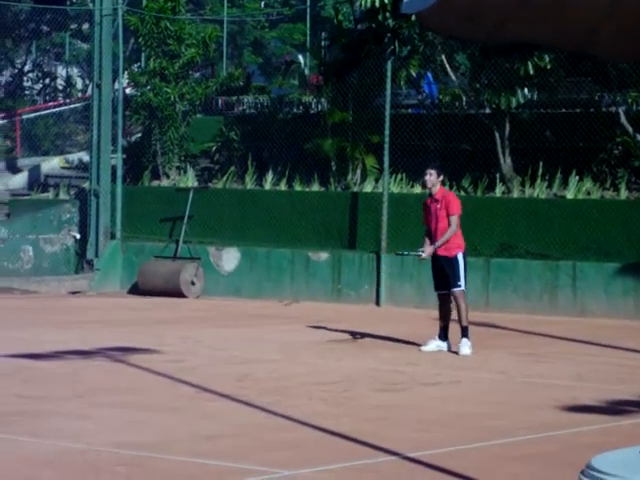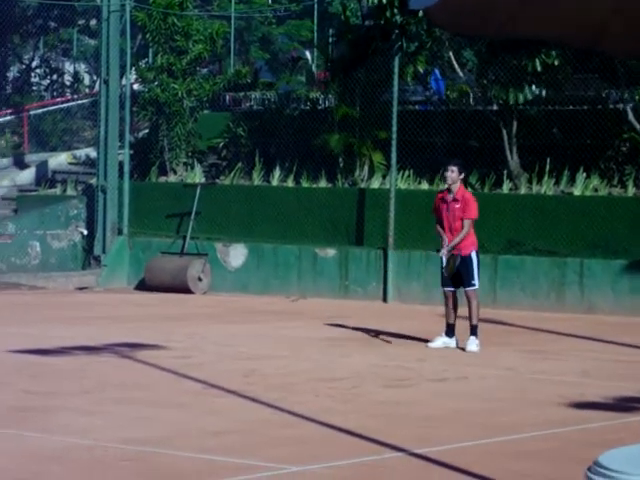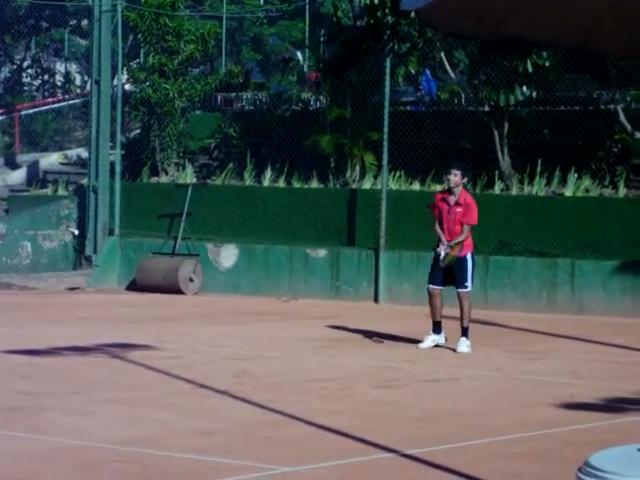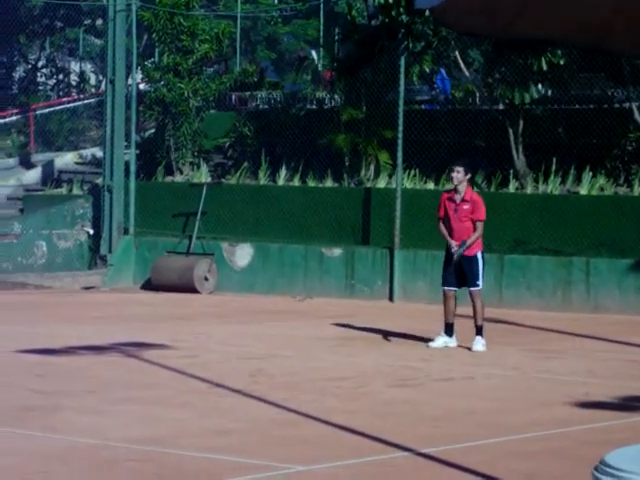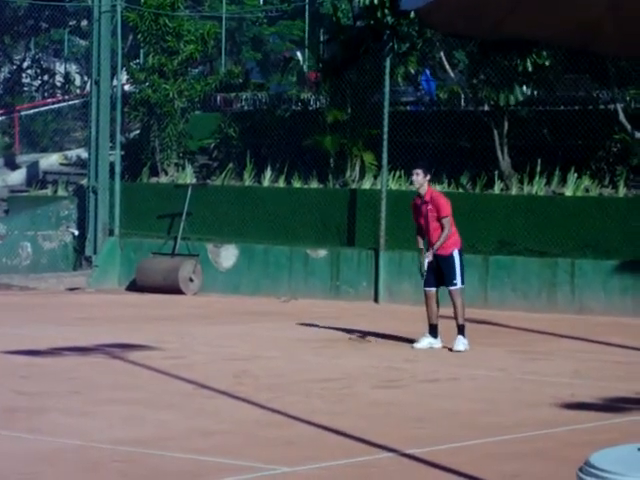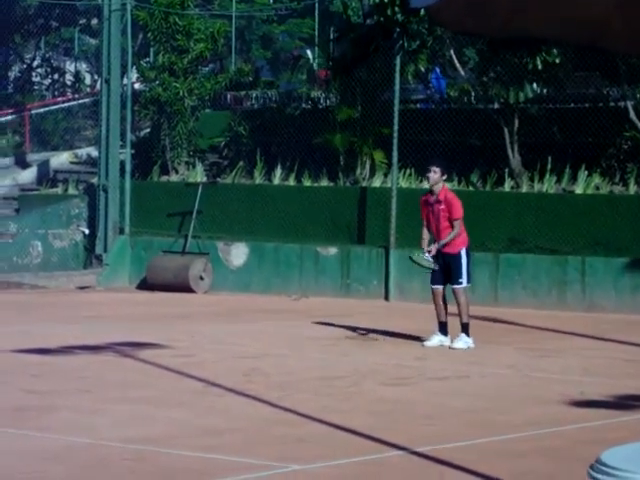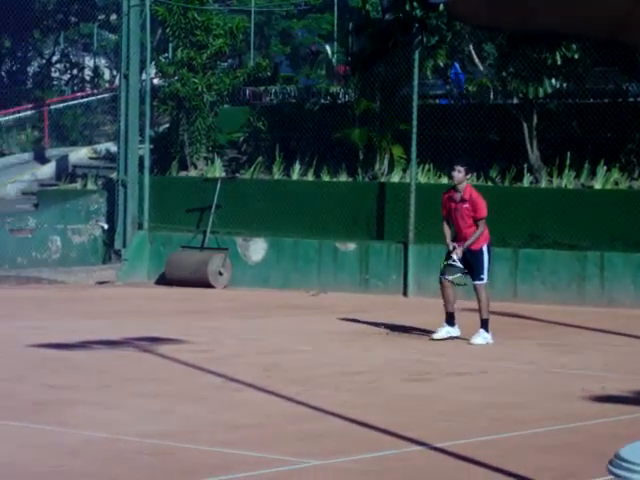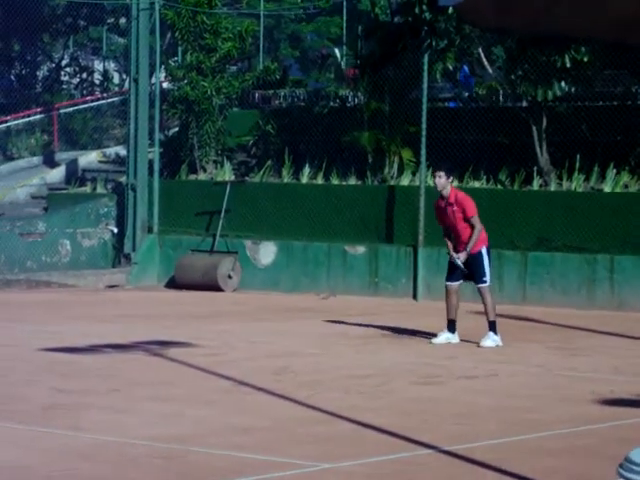
dt=0.4s
person 1, frame 1
left shoulder: (450, 198)
right shoulder: (427, 202)
left elbow: (453, 227)
left wrist: (434, 246)
right wrist: (427, 244)
left hip: (453, 252)
right hip: (437, 254)
left knee: (458, 293)
right knee: (442, 296)
left ankle: (465, 339)
right ankle: (442, 339)
person 1, frame 2
left shoulder: (468, 199)
right shoulder: (440, 197)
left elbow: (466, 229)
left wrist: (450, 247)
right wrist: (444, 239)
left hip: (466, 251)
right hip: (449, 251)
left knee: (470, 292)
right knee: (448, 293)
left ankle: (473, 337)
right ankle: (449, 336)
person 1, frame 3
left shoulder: (469, 203)
right shoulder: (439, 197)
left elbow: (465, 233)
right elbow: (436, 224)
left wrist: (450, 245)
right wrist: (443, 241)
left hip: (462, 253)
right hip: (443, 250)
left knee: (463, 294)
right knee: (433, 290)
left ankle: (465, 338)
right ankle: (437, 333)
person 1, frame 4
left shoulder: (475, 200)
right shoulder: (445, 197)
left elbow: (479, 231)
left wrist: (463, 246)
right wrist: (449, 241)
left hip: (471, 252)
right hip: (452, 252)
left knee: (475, 293)
right knee: (448, 292)
left ankle: (479, 337)
right ankle: (448, 335)
person 1, frame 5
left shoulder: (438, 199)
right shoulder: (416, 203)
left elbow: (448, 228)
left wrist: (432, 250)
right wrist: (422, 249)
left hip: (450, 250)
right hip: (431, 252)
left knee: (454, 291)
right knee: (429, 292)
left ankle: (461, 336)
right ankle: (433, 336)
person 1, frame 6
left shoulder: (451, 199)
right shoulder: (425, 199)
left elbow: (457, 229)
left wrist: (437, 245)
right wrist: (425, 246)
left hip: (457, 249)
right hip: (438, 250)
left knee: (458, 290)
right knee: (436, 290)
left ankle: (465, 336)
right ankle: (442, 334)
person 1, frame 7
left shoulder: (476, 198)
right shoulder: (447, 196)
left elbow: (481, 228)
left wrist: (464, 248)
right wrist: (449, 242)
left hip: (477, 246)
right hip: (457, 244)
left knee: (479, 286)
right knee: (445, 280)
left ankle: (484, 331)
right ankle: (450, 325)
person 1, frame 8
left shoulder: (463, 199)
right shoulder: (439, 204)
left elbow: (477, 227)
left wrist: (466, 252)
right wrist: (451, 250)
left hip: (477, 247)
right hip: (459, 250)
left knee: (483, 288)
right knee: (450, 287)
left ankle: (493, 333)
right ankle: (451, 331)
